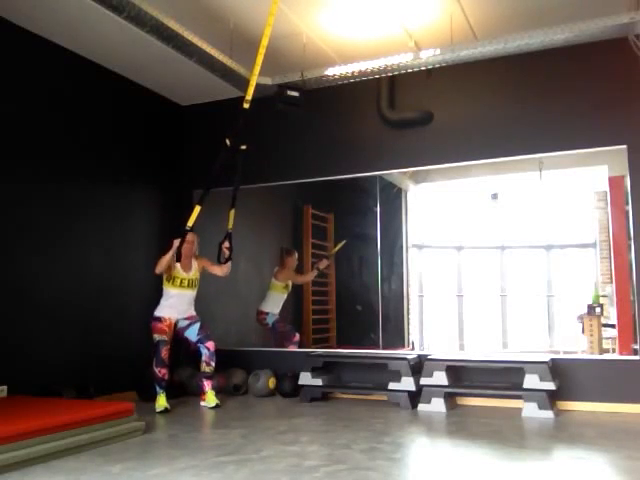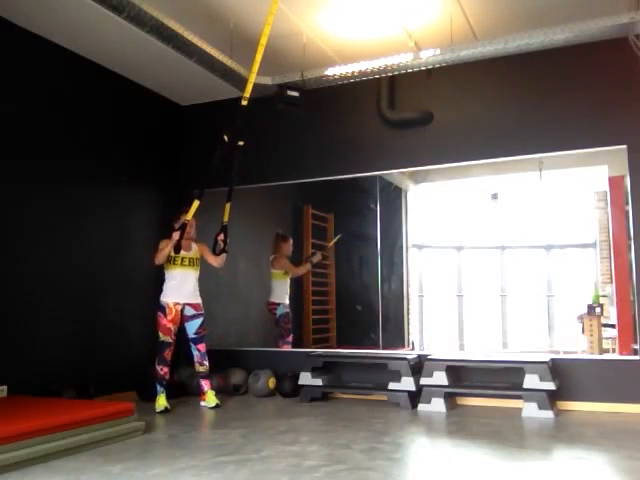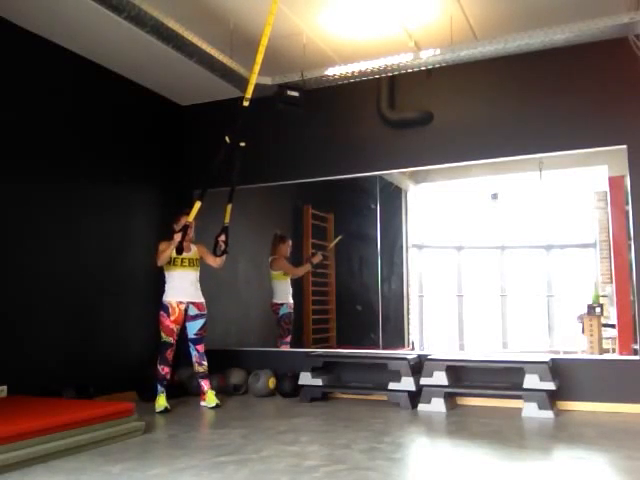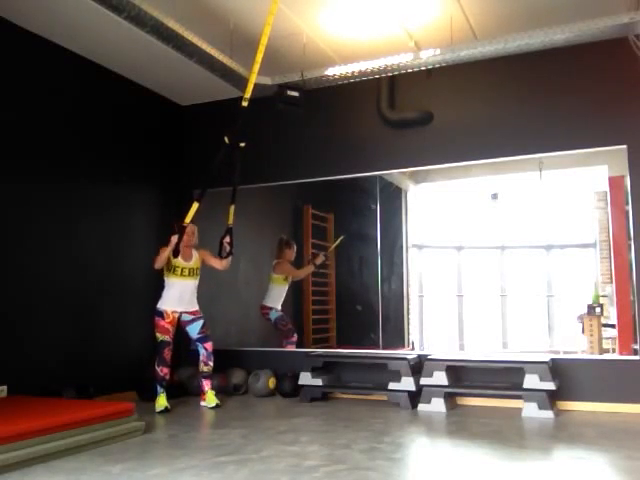
dt=0.4s
person 1, frame 1
left shoulder: (200, 263)
right shoulder: (170, 260)
left elbow: (224, 272)
right elbow: (158, 270)
left wrist: (227, 254)
right wrist: (173, 251)
left hip: (187, 316)
right hip: (164, 317)
left knee: (208, 345)
right knee: (162, 349)
left ankle: (207, 393)
right ankle: (160, 396)
person 1, frame 2
left shoulder: (200, 247)
right shoulder: (167, 243)
left elbow: (218, 263)
right elbow: (157, 260)
left wrist: (223, 246)
right wrist: (173, 242)
left hip: (193, 303)
right hip: (170, 302)
left knee: (199, 346)
right knee: (166, 346)
left ankle: (206, 393)
right ankle: (161, 395)
person 1, frame 3
left shoulder: (198, 249)
right shoulder: (166, 245)
left elbow: (217, 264)
right elbow: (160, 262)
left wrist: (223, 247)
right wrist: (174, 244)
left hip: (196, 302)
right hip: (173, 303)
left knee: (198, 347)
right knee: (168, 346)
left ankle: (206, 393)
right ankle: (161, 395)
person 1, frame 4
left shoulder: (200, 254)
right shoulder: (168, 252)
left elbow: (223, 265)
right elbow: (157, 265)
left wrist: (228, 250)
right wrist: (171, 246)
left hip: (191, 310)
right hip: (166, 310)
left knee: (206, 345)
right knee: (164, 349)
left ankle: (207, 393)
right ankle: (161, 396)
